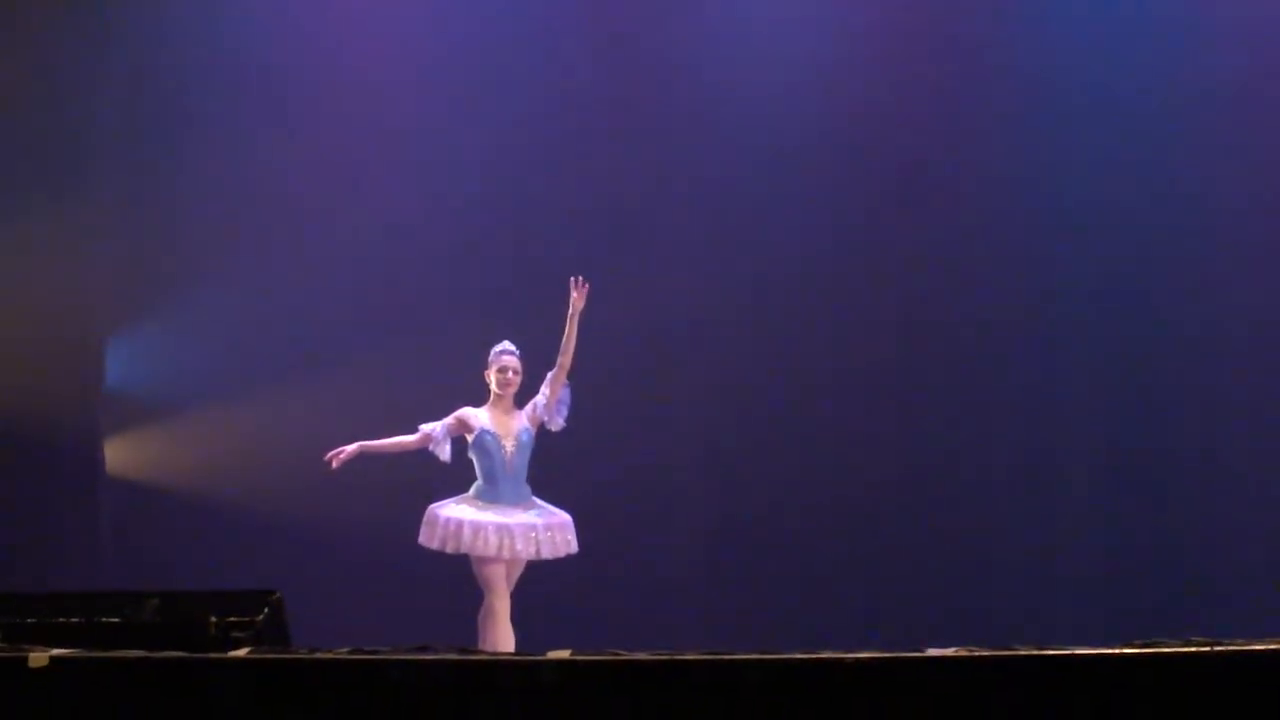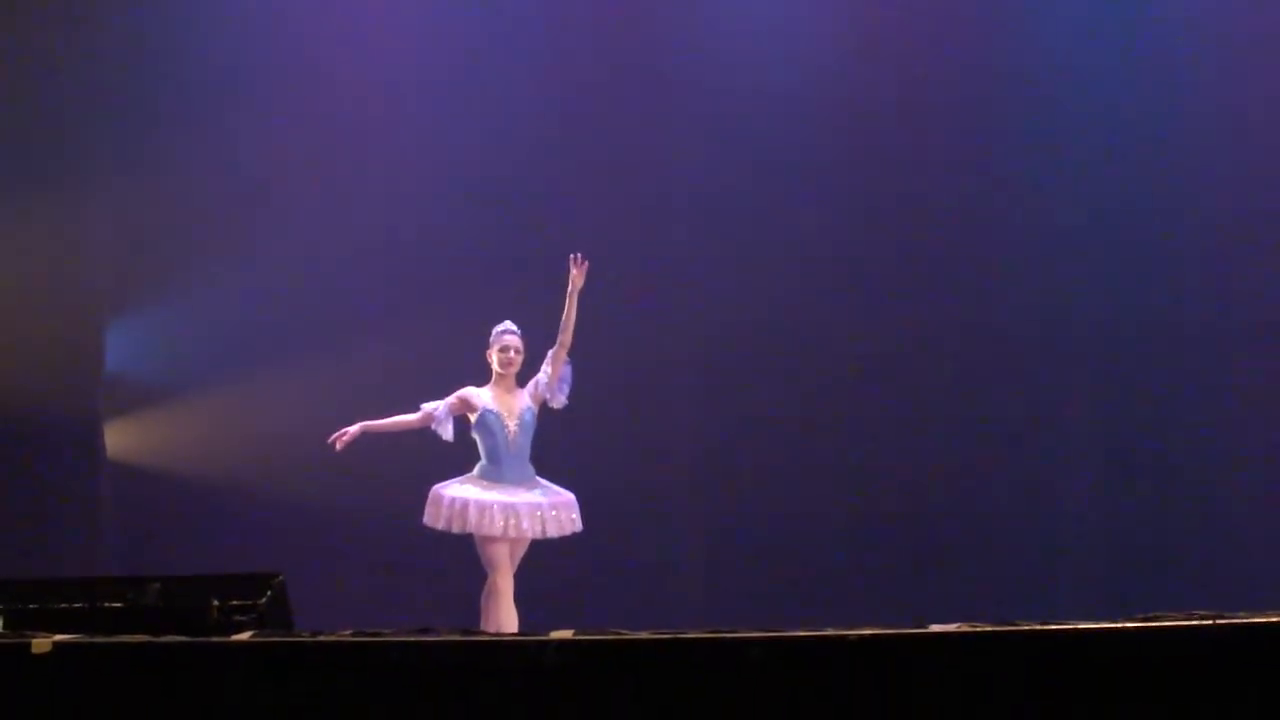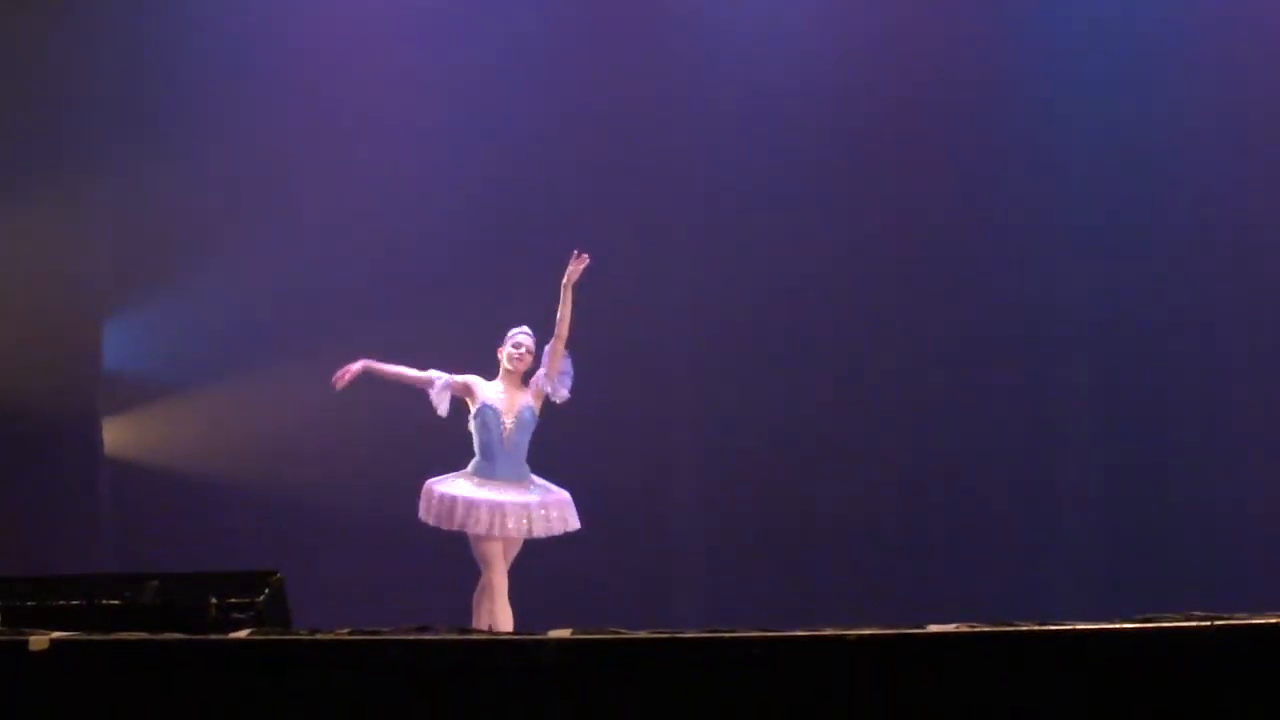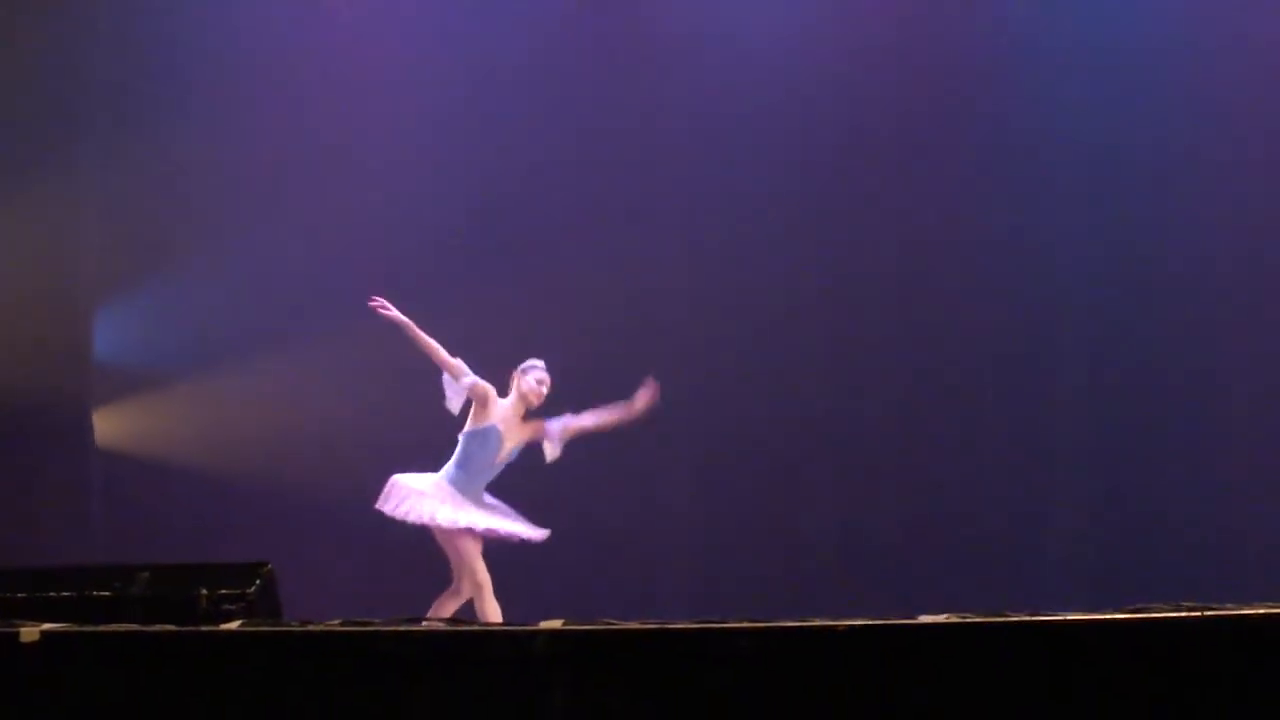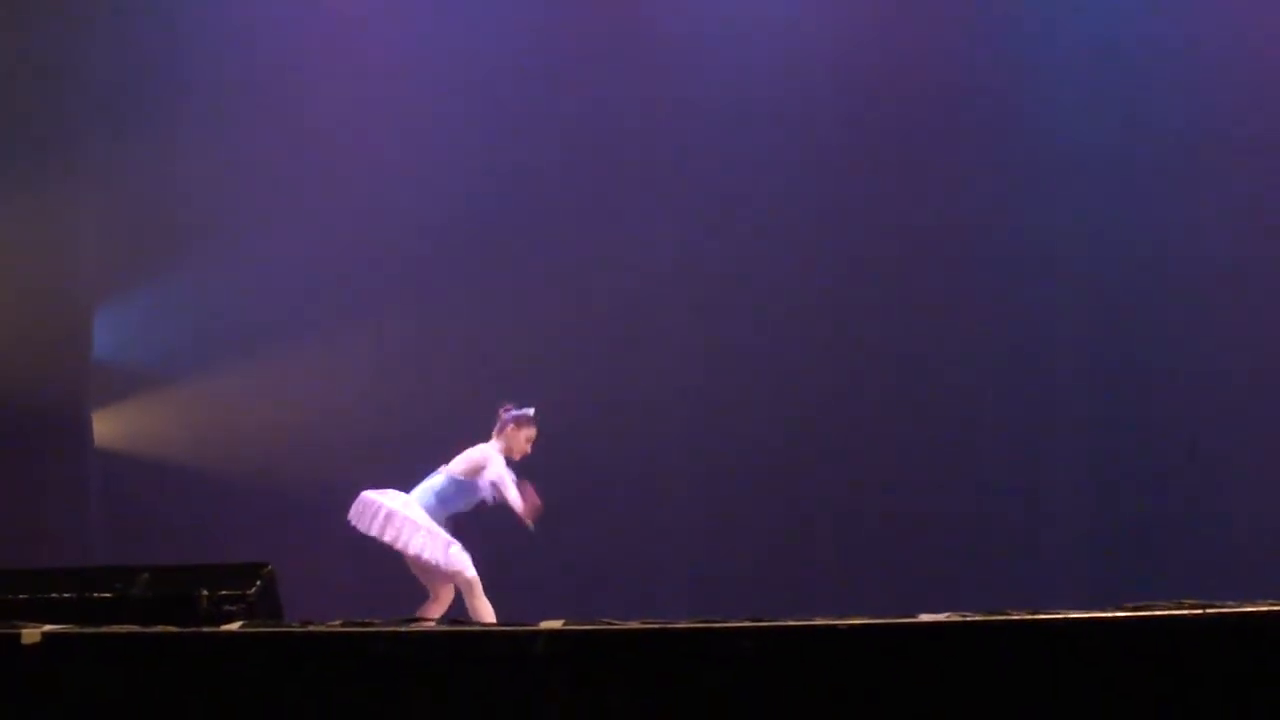
dt=0.4s
person 1, frame 1
left shoulder: (531, 416)
right shoulder: (469, 417)
left elbow: (562, 368)
right elbow: (415, 439)
left wrist: (574, 315)
right wrist: (361, 446)
left hip: (521, 516)
right hip: (483, 514)
left knee: (496, 601)
right knee: (498, 601)
left ankle: (487, 658)
person 1, frame 2
left shoulder: (533, 395)
right shoulder: (472, 397)
left elbow: (562, 346)
right elbow: (418, 417)
left wrist: (573, 293)
right wrist: (362, 426)
left hip: (525, 495)
right hip: (488, 494)
left knee: (499, 582)
right knee: (502, 582)
person 1, frame 3
left shoulder: (535, 394)
right shoulder: (475, 387)
left elbow: (559, 339)
right elbow: (417, 376)
left wrist: (567, 286)
right wrist: (366, 365)
left hip: (519, 496)
right hip: (479, 492)
left knee: (492, 578)
right knee: (496, 582)
person 1, frame 4
left shoulder: (531, 430)
right shoulder: (487, 401)
left elbow: (582, 423)
right elbow: (450, 364)
left wrist: (631, 407)
right wrist: (404, 323)
left hip: (470, 506)
right hip: (443, 498)
left knee: (463, 587)
right knee: (480, 582)
person 1, frame 5
left shoulder: (482, 454)
right shoulder: (493, 458)
right elbow: (503, 481)
right wrist: (521, 506)
left hip: (418, 522)
right hip: (415, 522)
left knee: (442, 595)
right knee: (472, 585)
